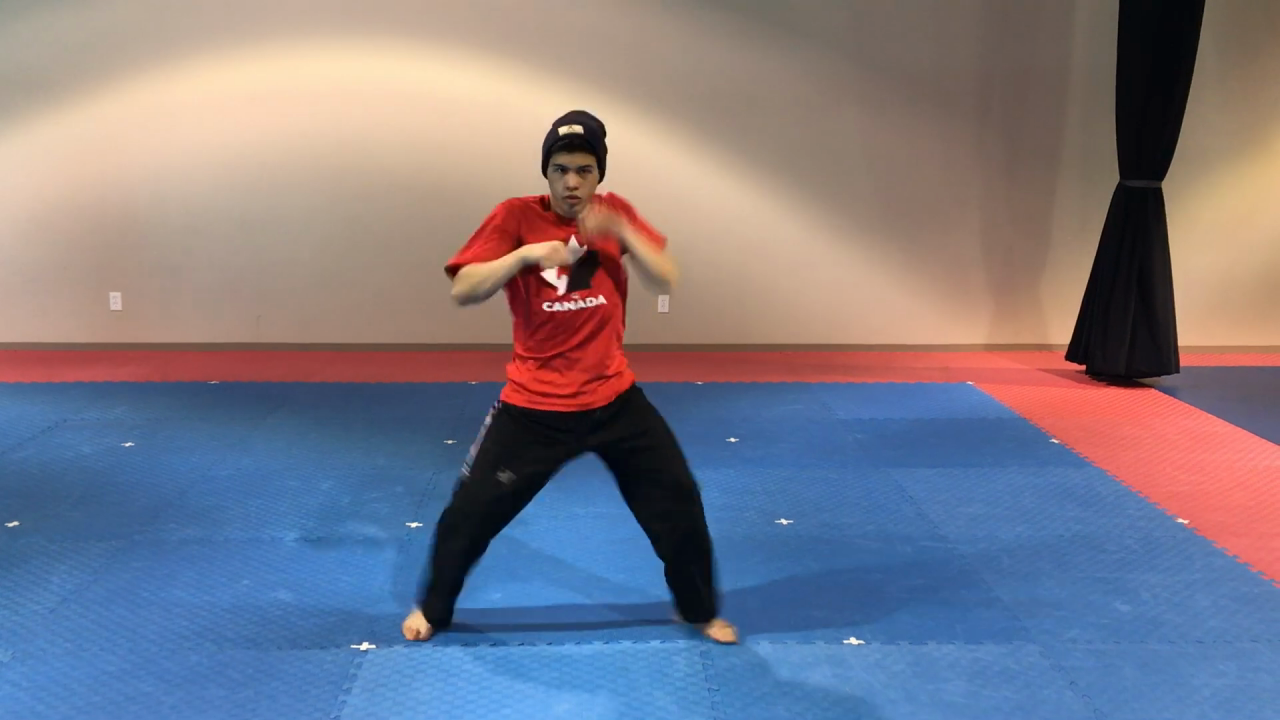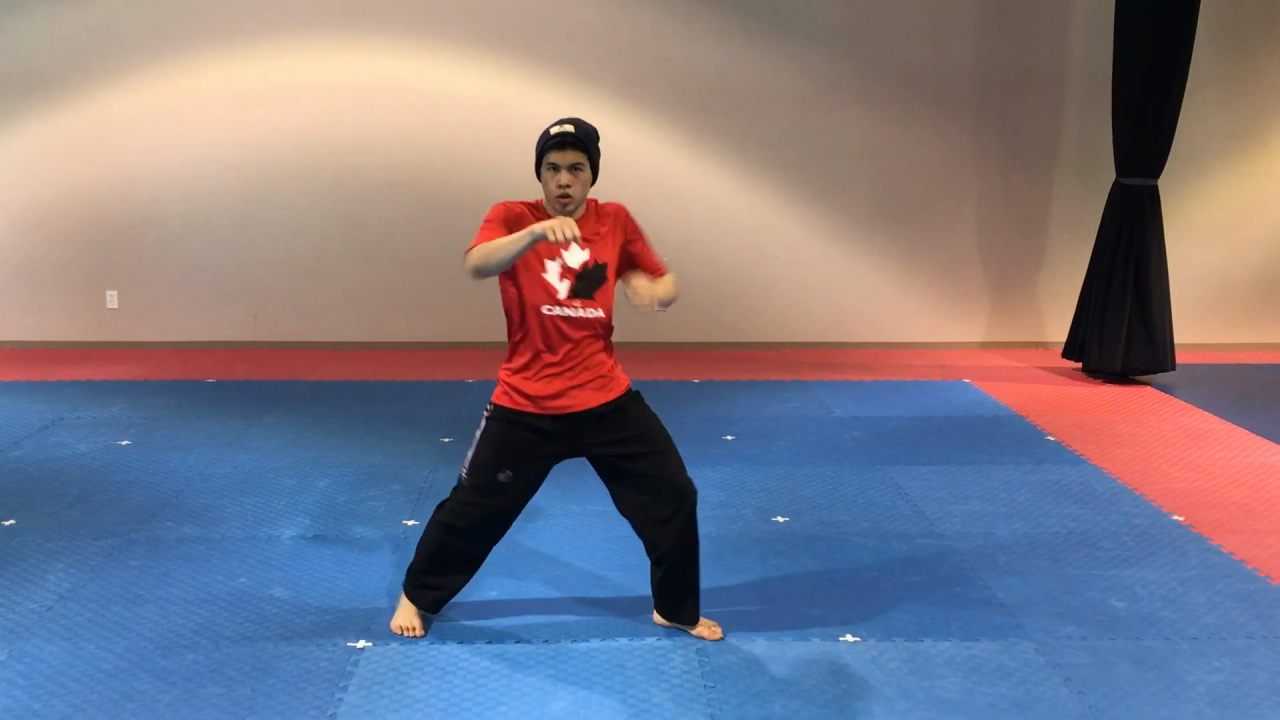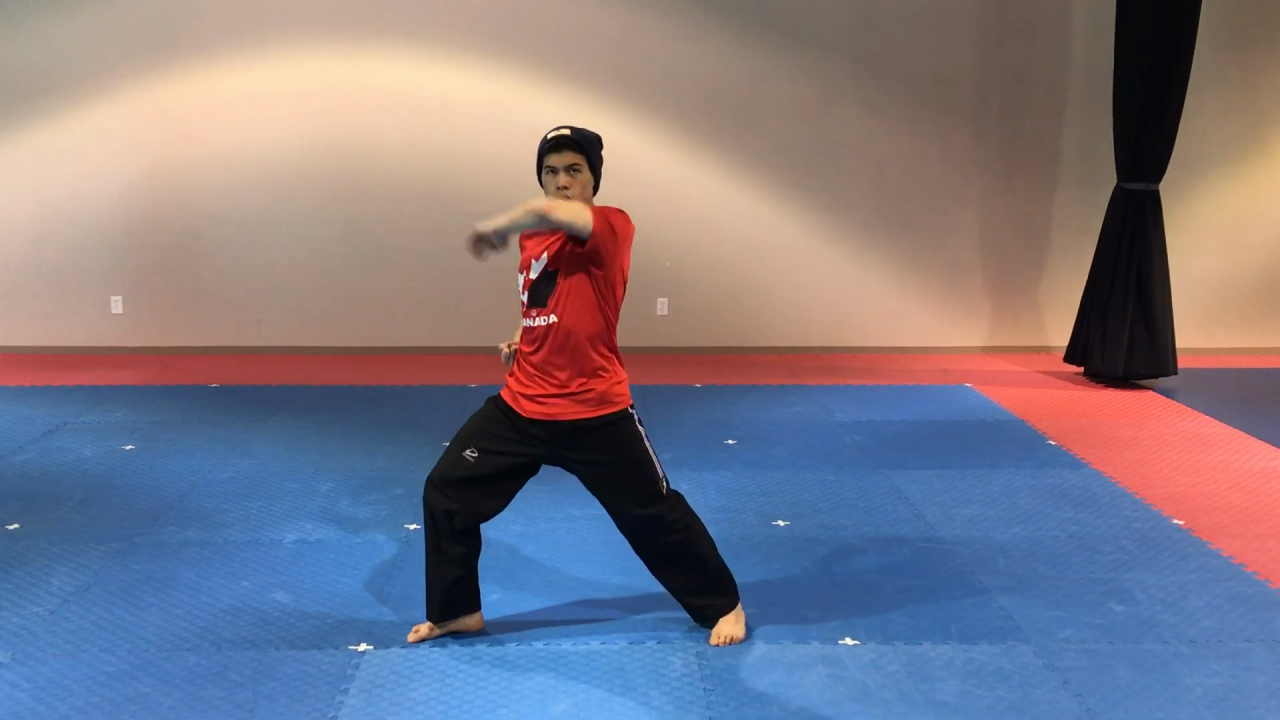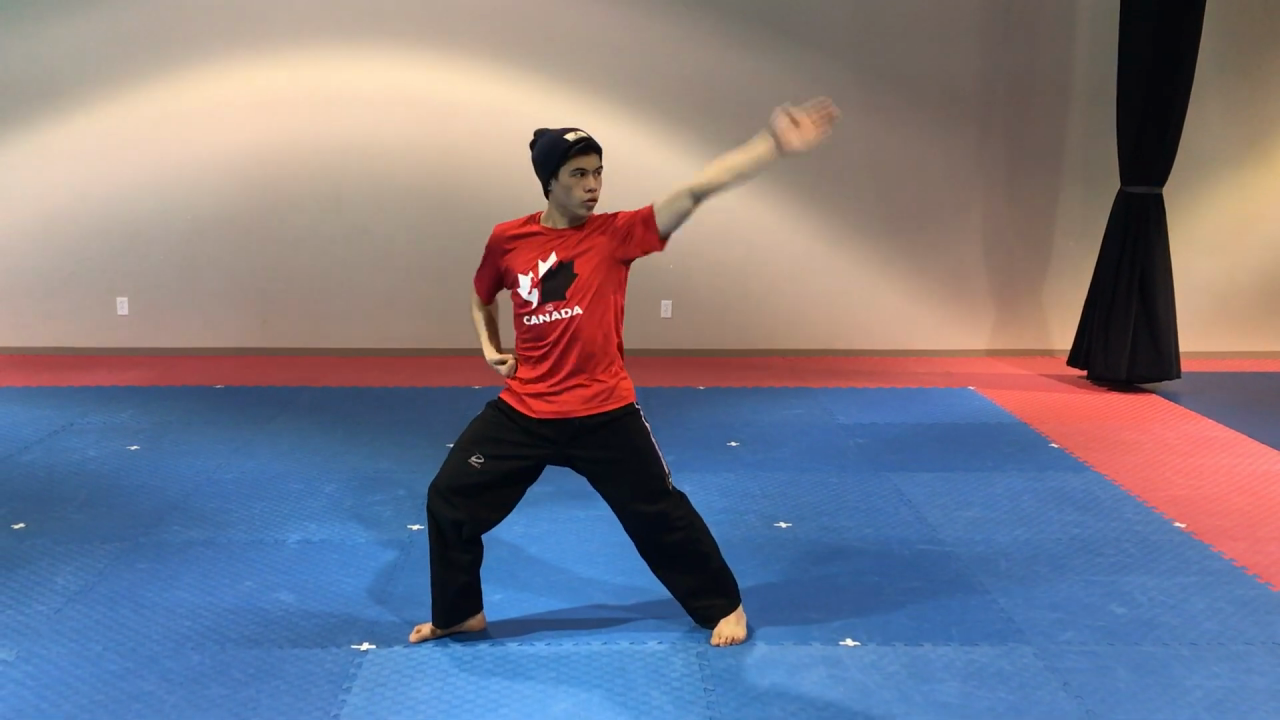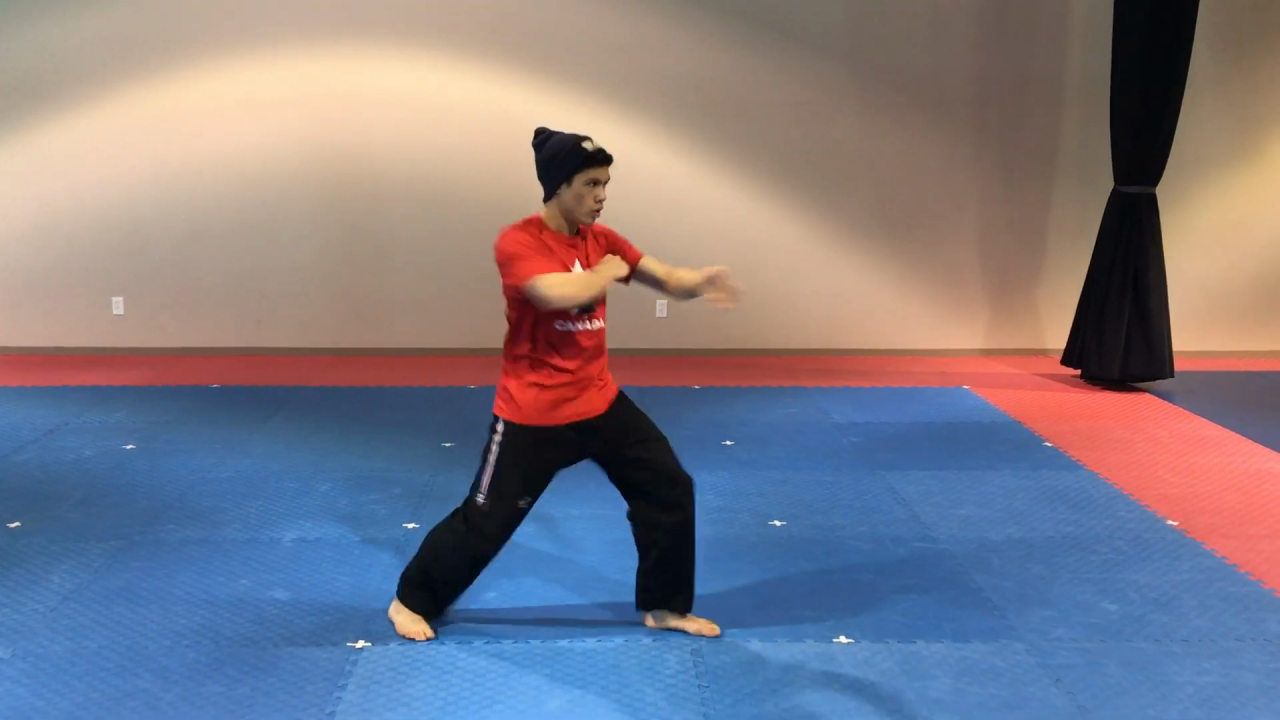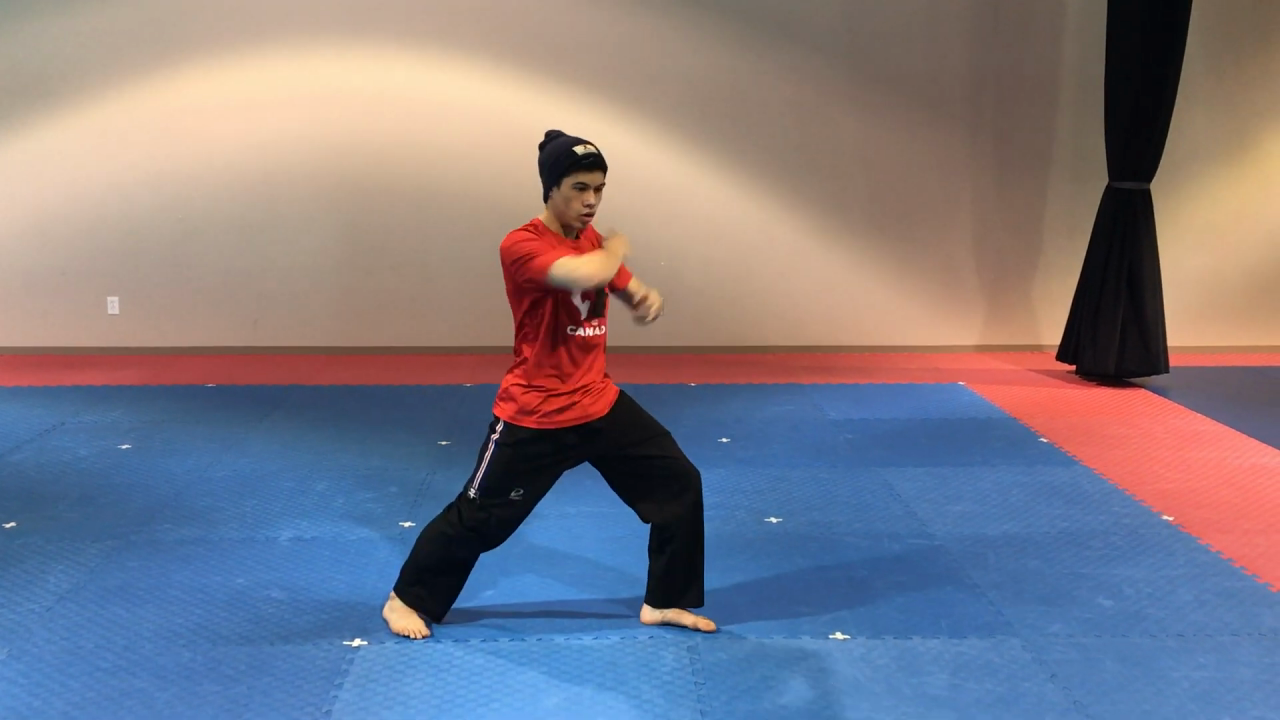
dt=0.5s
person 1, frame 1
left shoulder: (615, 212)
right shoulder: (515, 215)
left elbow: (665, 277)
right elbow: (463, 290)
left wrist: (620, 230)
right wrist: (523, 255)
left hip: (613, 396)
right hip: (533, 402)
left knee: (674, 495)
right knee: (477, 505)
left ankle: (699, 608)
right ankle: (432, 606)
person 1, frame 2
left shoulder: (616, 219)
right shoulder: (512, 216)
left elbow: (665, 283)
right elbow: (478, 265)
left wrist: (651, 289)
right wrist: (537, 232)
left hip: (607, 398)
right hip: (526, 405)
left knee: (672, 494)
right knee: (475, 507)
left ankle: (677, 608)
right ankle: (417, 596)
person 1, frame 3
left shoulder: (610, 230)
right shoulder: (531, 237)
left elbow: (554, 211)
left wrist: (494, 229)
right wrist: (518, 338)
left hip: (597, 415)
right hip: (520, 407)
left knee: (654, 514)
right knee: (445, 491)
left ankle: (723, 605)
right ankle: (457, 610)
person 1, frame 4
left shoulder: (615, 233)
right shoulder: (507, 238)
left elbow: (695, 191)
right elbow: (481, 294)
left wrist: (775, 143)
right wrist: (490, 346)
left hip: (605, 412)
right hip: (523, 411)
left knee: (662, 513)
right knee: (448, 498)
left ankle: (723, 606)
right ankle: (456, 613)
person 1, frame 5
left shoulder: (602, 238)
right shoulder: (518, 241)
left elbow: (668, 280)
right elbow: (560, 295)
left wrist: (700, 280)
right wrist: (605, 270)
left hip: (601, 403)
right hip: (532, 415)
left knee: (671, 490)
right knee: (487, 521)
left ankle: (663, 605)
right ankle: (410, 601)
person 1, frame 6
left shoulder: (589, 241)
right shoulder: (521, 245)
left elbow: (627, 288)
right elbow: (583, 275)
left wrist: (647, 299)
right wrist: (616, 248)
left hip: (601, 405)
right hip: (533, 417)
left knee: (680, 484)
right knee: (479, 516)
left ankle: (666, 601)
right ankle: (406, 599)
